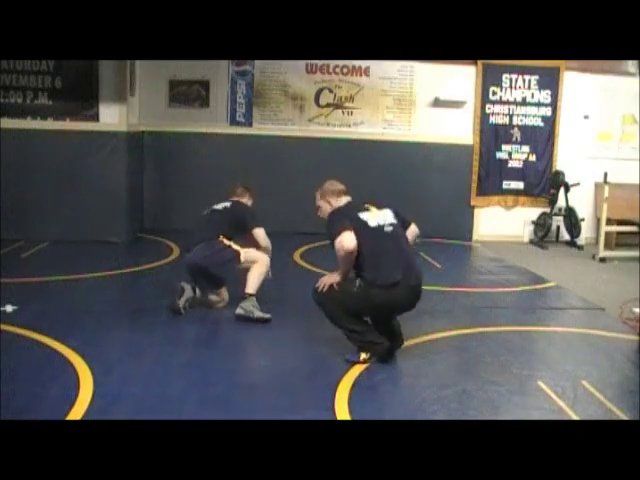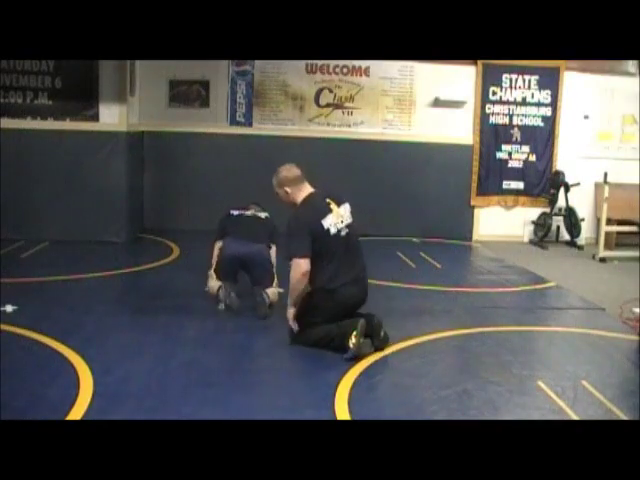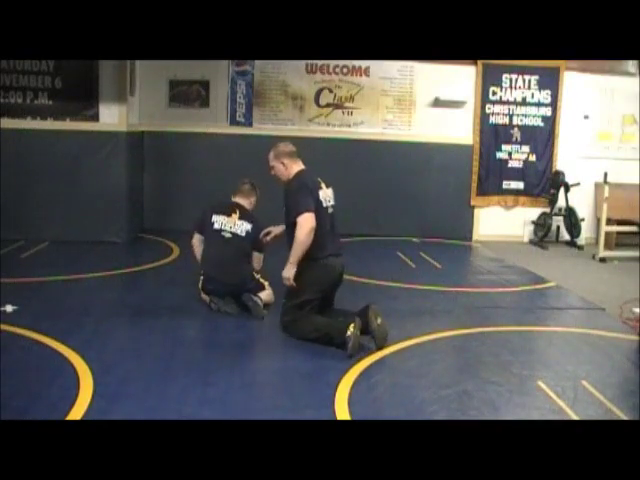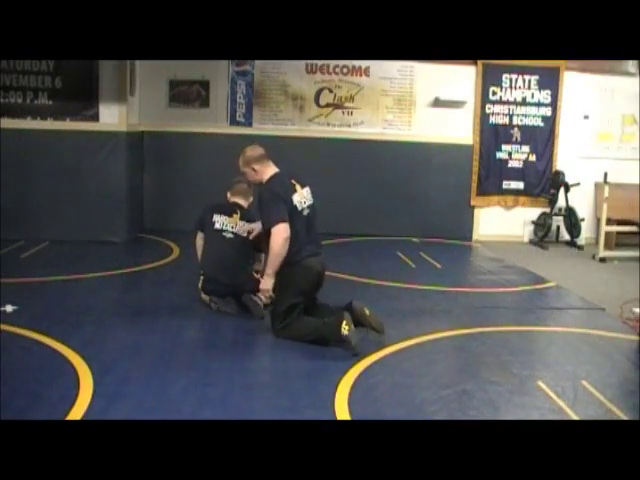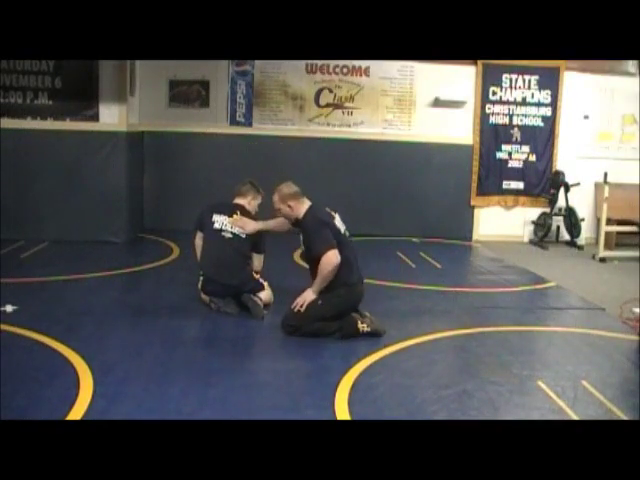
dt=1s
person 1, frame 1
left shoulder: (337, 216)
right shoulder: (382, 209)
left elbow: (347, 245)
right elbow: (413, 230)
left wrist: (340, 274)
left hip: (385, 291)
right hip: (412, 290)
left knee: (324, 292)
left ankle: (370, 345)
right ankle: (391, 337)
person 1, frame 2
left shoulder: (300, 218)
right shoulder: (337, 201)
left elbow: (302, 269)
left wrist: (292, 306)
left hip: (333, 292)
right hip: (359, 287)
left knee: (300, 332)
right knee: (333, 318)
left ankle: (349, 332)
right ankle: (368, 324)
person 1, frame 3
left shoulder: (296, 186)
right shoulder: (316, 182)
left elbow: (307, 225)
left wrist: (291, 264)
right wrist: (282, 228)
left hip: (316, 265)
right hip: (334, 262)
left knee: (292, 320)
right knee: (322, 312)
left ankle: (344, 330)
right ankle: (363, 317)
person 1, frame 4
left shoulder: (269, 192)
right shoulder: (294, 181)
left elbow: (282, 235)
left wrist: (268, 276)
right wrist: (264, 224)
left hip: (296, 268)
right hip: (315, 261)
left knee: (283, 325)
right knee: (306, 307)
left ankle: (336, 328)
right ankle: (350, 313)
person 1, frame 5
left shoulder: (314, 222)
right shoulder: (313, 213)
left elbow: (333, 260)
right elbow: (288, 223)
left wrist: (313, 290)
right wrist: (258, 225)
left hip: (344, 290)
right hip: (343, 286)
left knee: (291, 323)
right knee: (297, 310)
left ankle: (352, 325)
right ankle: (350, 315)
person 2, frame 1
left shoulder: (212, 211)
right shoulder: (244, 209)
right elbow: (265, 243)
left hip: (193, 258)
right hip: (212, 249)
left knee: (221, 300)
right knee: (262, 260)
left ankle: (191, 292)
right ankle: (248, 303)
person 2, frame 2
left shoulder: (228, 216)
right shoulder: (268, 220)
left elbow: (217, 250)
right elbow: (271, 256)
right wrist: (273, 283)
left hip: (230, 248)
right hip: (259, 250)
left knee: (213, 283)
right knee: (272, 292)
left ankle: (223, 290)
right ankle: (264, 296)
person 2, frame 3
left shoulder: (210, 212)
right shoulder: (253, 223)
left elbow: (196, 242)
right elbow: (257, 265)
left hip: (211, 279)
right hip: (242, 281)
left knee: (205, 293)
right knee: (268, 294)
left ankle: (215, 300)
right ankle: (256, 300)
person 2, frame 4
left shoulder: (210, 211)
right shoulder: (254, 223)
left elbow: (200, 240)
left hip: (212, 280)
right hip: (242, 282)
left knee: (204, 293)
left ankle: (218, 300)
right ankle: (255, 300)
person 2, frame 5
left shoulder: (210, 211)
left elbow: (199, 240)
right elbow: (257, 266)
left hip: (211, 281)
right hip: (241, 282)
left knee: (205, 293)
right knee: (267, 294)
left ankle: (217, 301)
right ankle: (255, 299)
